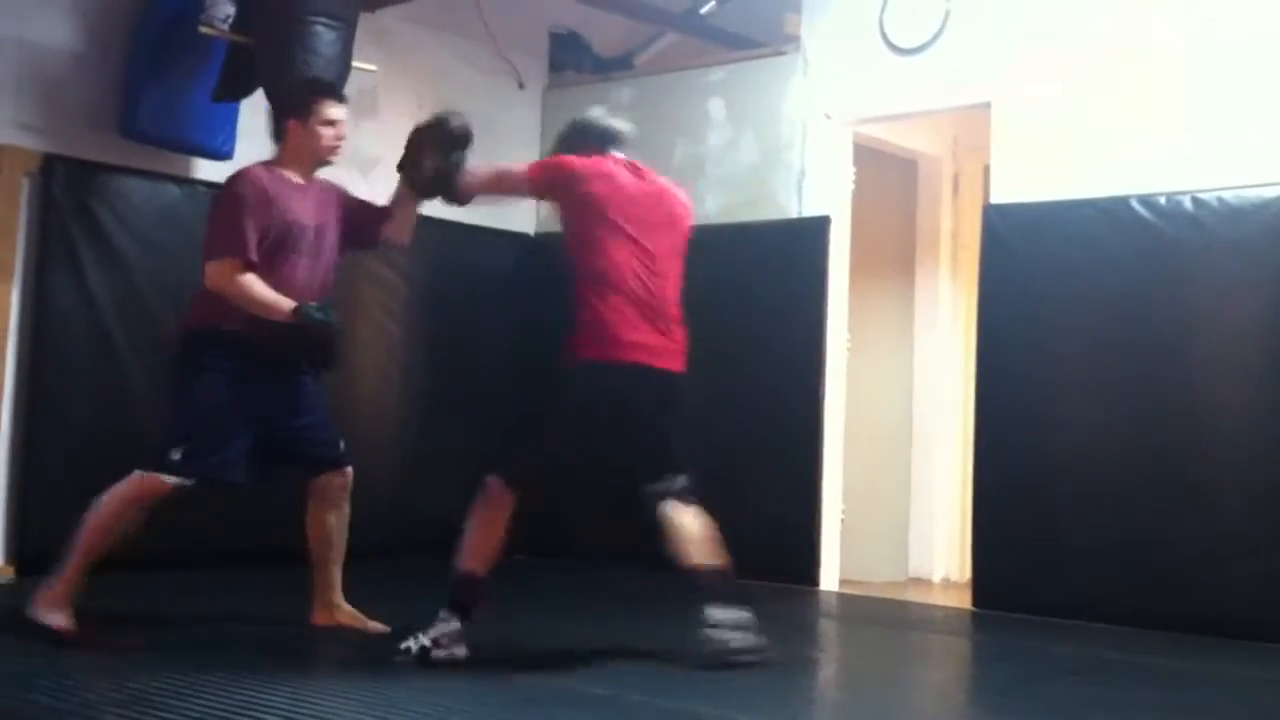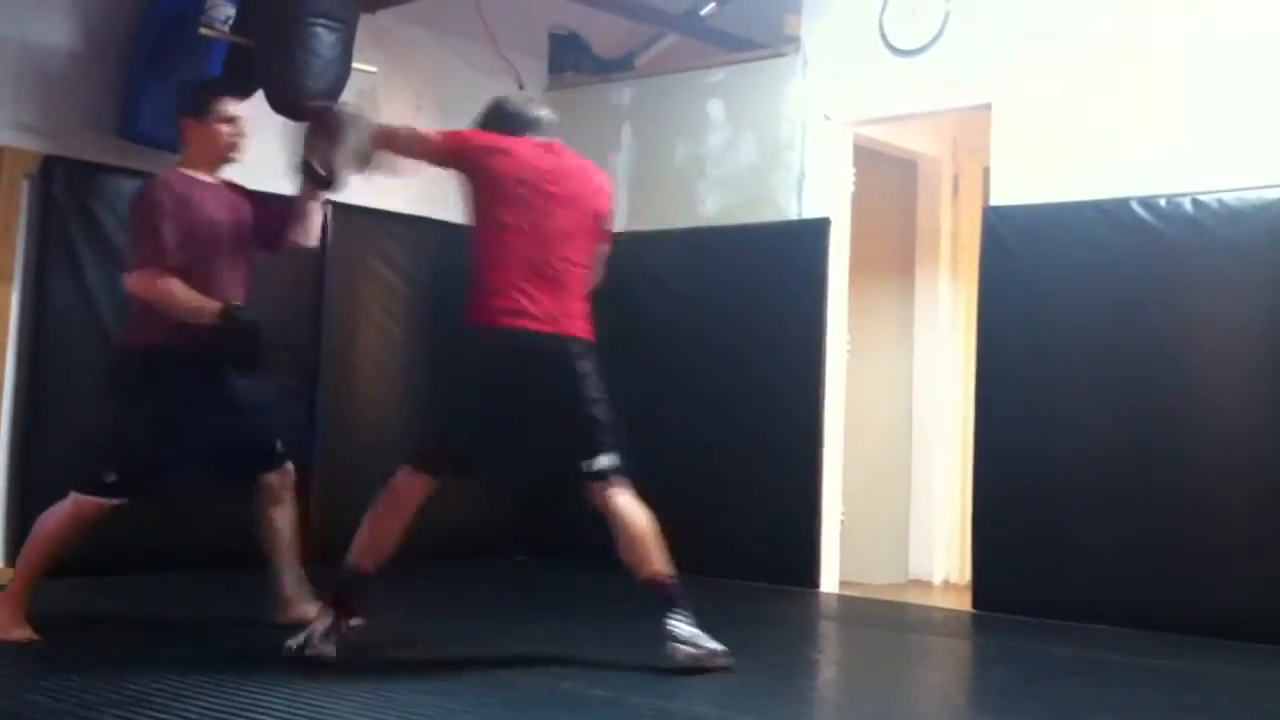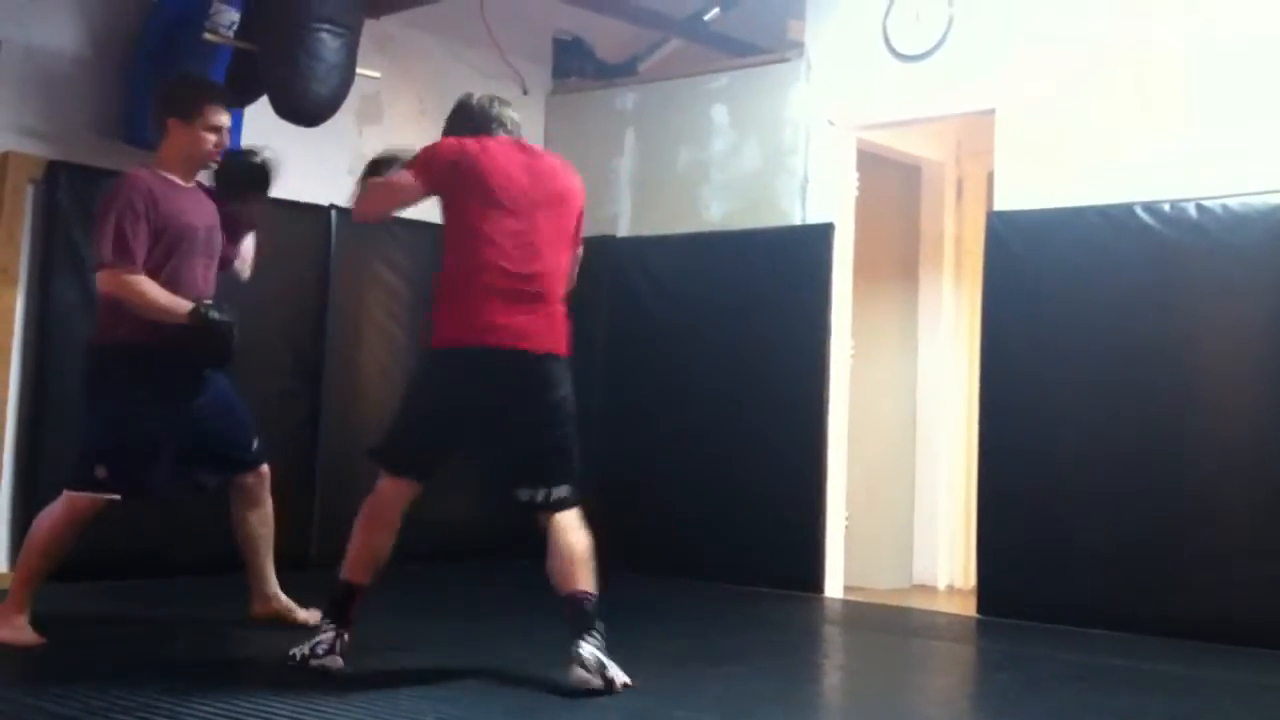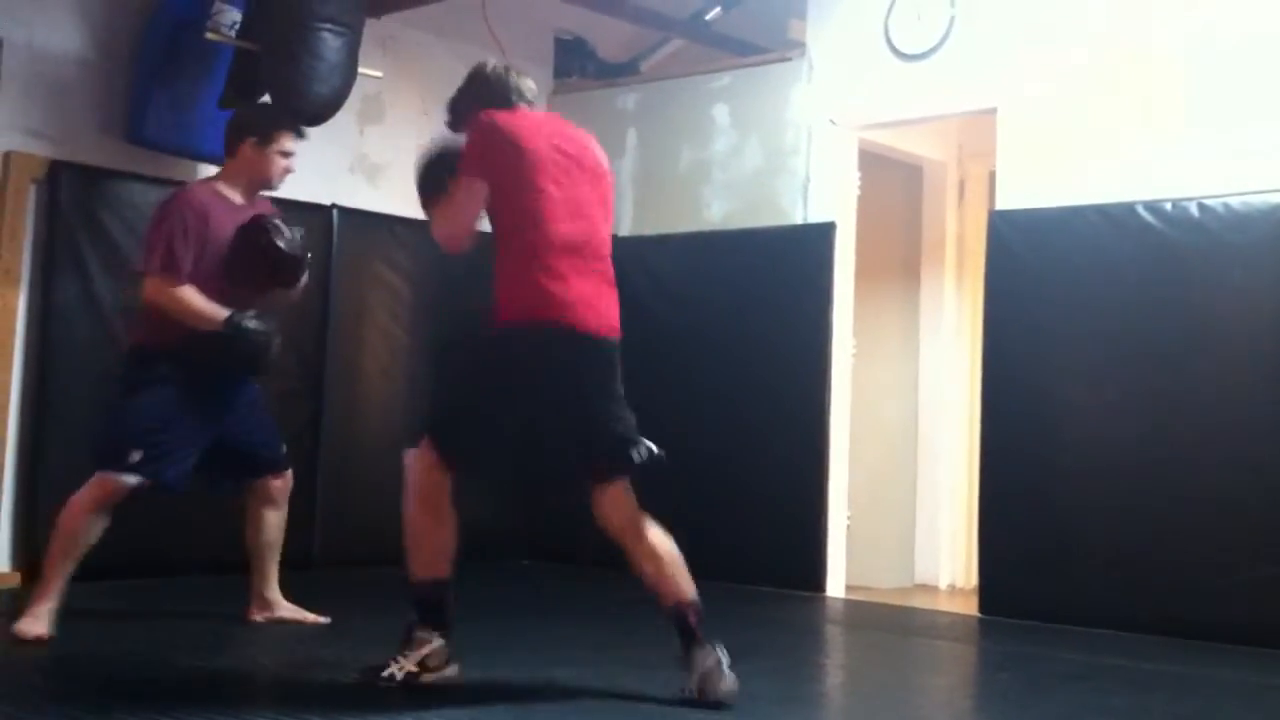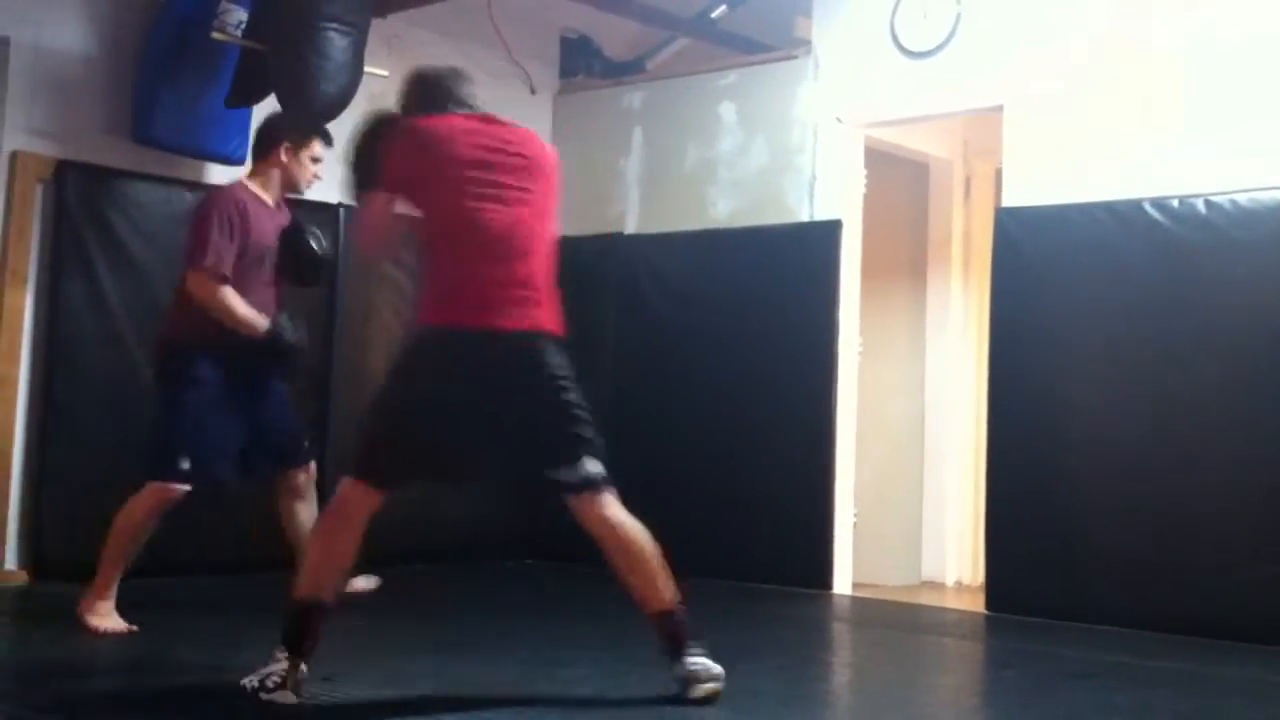
dt=0.3s
person 1, frame 1
left shoulder: (573, 172)
right shoulder: (676, 198)
left elbow: (480, 182)
left wrist: (456, 180)
left hip: (597, 363)
right hip: (664, 368)
left knee: (500, 488)
right knee: (674, 498)
left ankle: (453, 623)
right ankle: (724, 610)
person 1, frame 2
left shoulder: (485, 148)
right shoulder: (592, 179)
left elbow: (391, 139)
left wrist: (371, 137)
left hip: (497, 337)
right hip: (567, 342)
left knee: (413, 479)
right knee: (611, 489)
left ankle: (338, 617)
right ankle: (678, 622)
person 1, frame 3
left shoulder: (457, 154)
right shoulder: (567, 179)
left elbow: (368, 208)
left wrist: (383, 179)
left hip: (466, 350)
right hip: (542, 355)
left knee: (395, 486)
right knee: (562, 511)
left ankle: (334, 629)
right ankle: (588, 643)
person 1, frame 4
left shoulder: (492, 129)
right shoulder: (587, 146)
left elbow: (453, 236)
left wrist: (441, 199)
left hip: (530, 329)
right hip: (595, 334)
left knee: (426, 465)
right knee: (620, 510)
left ankle: (430, 636)
right ankle: (700, 653)
person 1, frame 5
left shoulder: (408, 138)
right shoulder: (535, 147)
left elbow: (369, 236)
left wrist: (380, 190)
left hip: (448, 336)
right hip: (533, 338)
left knee: (357, 494)
right knee: (596, 502)
left ankle: (293, 657)
right ankle: (684, 654)
person 2, frame 1
left shoulder: (330, 198)
right shoulder: (251, 186)
left elbow: (393, 232)
right elbow: (222, 274)
left wrist: (416, 181)
right wrist: (295, 315)
left hip: (286, 365)
right hip: (224, 357)
left knee: (335, 475)
right knee: (163, 477)
left ankle: (330, 604)
right ankle: (62, 586)
person 2, frame 2
left shoulder: (236, 200)
right shoulder: (163, 192)
left elbow: (303, 234)
right elbow: (145, 281)
left wrist: (315, 180)
right wrist: (223, 314)
left hip: (219, 368)
right hip: (160, 368)
left knee: (277, 474)
right knee: (99, 496)
left ankle: (293, 599)
person 2, frame 3
left shoulder: (205, 197)
right shoulder: (136, 188)
left elbow: (237, 266)
right elbow: (113, 279)
left wrist: (247, 215)
right wrist: (194, 315)
left hip: (195, 367)
right hip: (135, 367)
left knee: (253, 473)
right knee: (89, 494)
left ankle: (267, 595)
person 2, frame 4
left shoulder: (262, 213)
right shoulder: (190, 204)
left elbow: (278, 283)
right elbow: (158, 288)
right wrist: (230, 323)
left hip: (227, 371)
right hip: (167, 369)
left knee: (275, 478)
right knee: (115, 480)
left ankle: (267, 599)
right ankle: (42, 603)
person 2, frame 5
left shoulder: (280, 212)
right shoulder: (228, 203)
right elbow: (201, 283)
right wrist: (269, 330)
left hip: (251, 364)
right hip: (203, 363)
left knee: (299, 469)
right knee: (175, 483)
right ankle: (100, 595)
